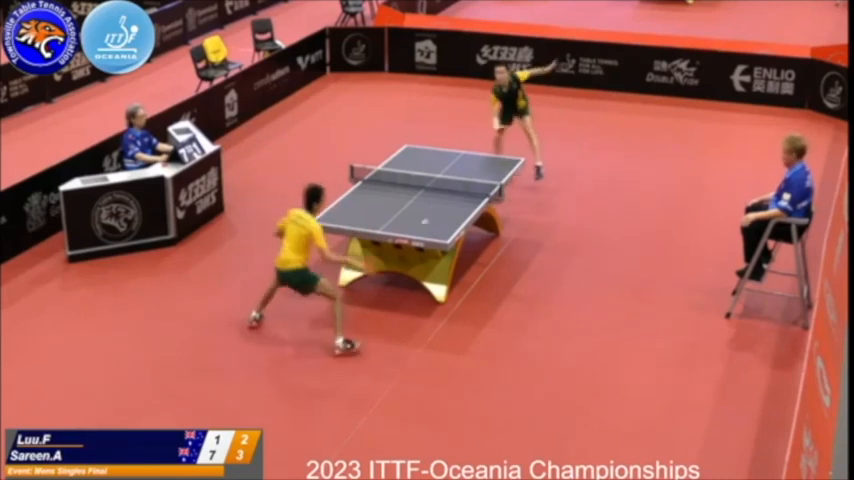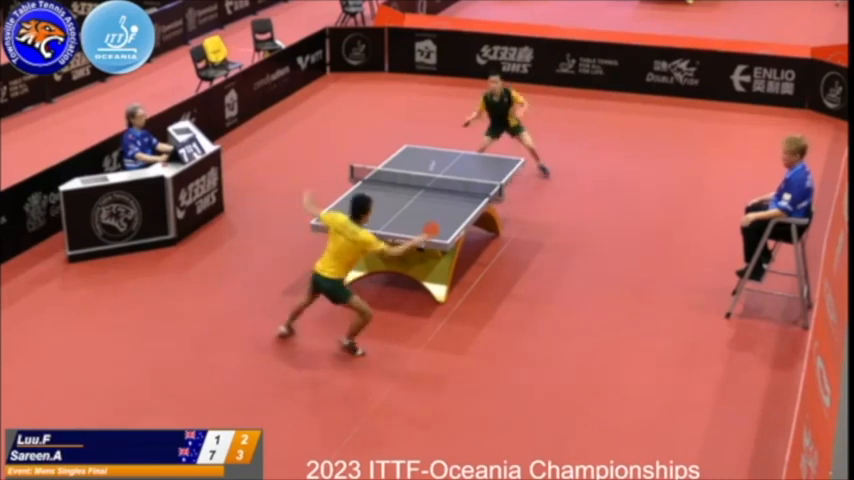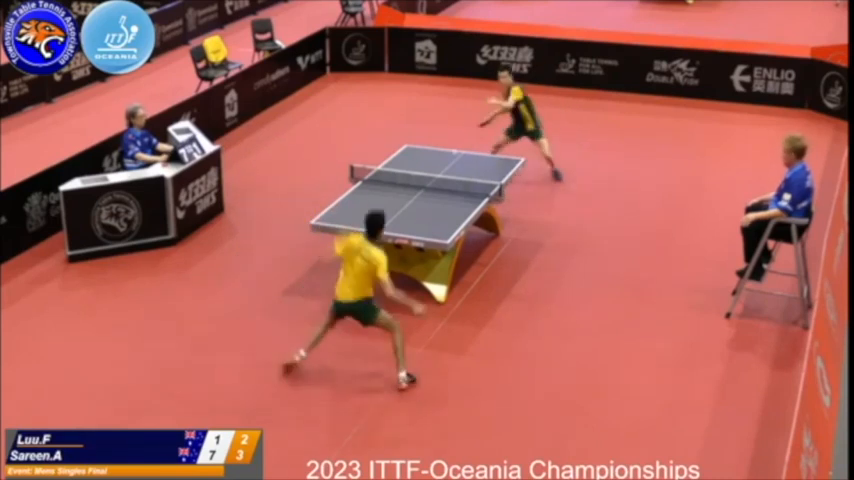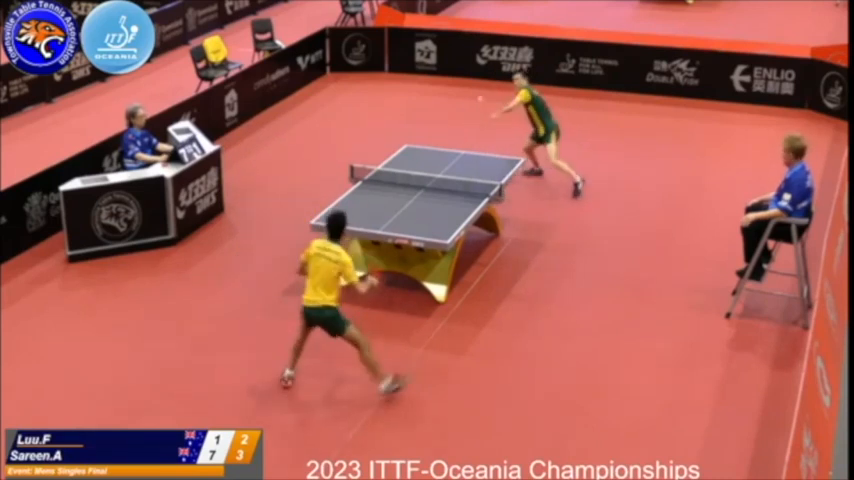
dt=0.3s
person 1, frame 1
left shoulder: (292, 213)
right shoulder: (314, 227)
left elbow: (278, 233)
right elbow: (328, 256)
right wrist: (352, 262)
left hip: (281, 267)
right hip: (297, 272)
left knee: (275, 284)
right knee: (337, 296)
left ankle: (256, 315)
right ankle: (340, 342)
person 1, frame 2
left shoulder: (337, 219)
right shoulder: (365, 237)
left elbow: (312, 211)
right elbow: (392, 252)
left wrist: (306, 200)
right wrist: (418, 240)
left hip: (318, 275)
right hip: (333, 283)
left knee: (308, 301)
right knee: (367, 314)
left ankle: (286, 328)
right ankle: (348, 342)
person 1, frame 3
left shoulder: (352, 240)
right shoulder: (379, 257)
right elbow: (389, 291)
right wrist: (412, 304)
left hip: (341, 301)
right hip: (361, 304)
left knee: (327, 326)
right knee: (396, 329)
left ankle: (299, 358)
right ankle: (402, 375)
person 1, frame 4
left shoulder: (314, 246)
right shoulder: (343, 258)
left elbow: (302, 270)
right elbow: (361, 289)
right wrist: (370, 281)
left hip: (308, 307)
right hip: (327, 310)
left knee: (303, 335)
right knee: (362, 344)
left ankle: (289, 374)
right ankle: (384, 383)
person 2, frame 1
left shoulder: (797, 178)
right shoulder: (799, 170)
left elbow: (784, 211)
right elbow: (781, 194)
left wrist: (755, 216)
right wrist: (760, 199)
right hip: (791, 214)
left knee: (750, 227)
right knee: (751, 209)
left ankle: (756, 267)
right ankle: (764, 257)
person 2, frame 2
left shoulder: (798, 178)
right shoulder: (798, 170)
left elbow: (784, 211)
right elbow: (781, 194)
left wrist: (755, 216)
right wrist: (760, 199)
right hip: (789, 213)
left knee: (750, 226)
right knee: (751, 209)
left ankle: (756, 267)
right ankle: (764, 256)
person 2, frame 3
left shoulder: (797, 178)
right shoulder: (799, 170)
left elbow: (784, 211)
right elbow: (781, 194)
left wrist: (755, 216)
right wrist: (760, 199)
right hip: (791, 213)
left knee: (750, 226)
right knee: (751, 209)
left ankle: (756, 267)
right ankle: (764, 256)
person 2, frame 4
left shoulder: (797, 178)
right shoulder: (798, 170)
left elbow: (784, 211)
right elbow: (781, 194)
left wrist: (755, 216)
right wrist: (760, 199)
right hip: (792, 214)
left knee: (750, 226)
right knee: (751, 209)
left ankle: (756, 268)
right ankle: (764, 257)
person 3, frame 1
left shoulder: (516, 77)
right shoulder: (496, 91)
left elbow: (531, 72)
right elbow: (496, 113)
left wrist: (548, 68)
right wrist: (496, 125)
left hip: (521, 106)
right hip: (506, 110)
left knee: (529, 132)
right knee: (498, 136)
left ankle: (538, 164)
person 3, frame 2
left shoulder: (509, 93)
right shoulder: (486, 97)
left elbow: (525, 104)
right elbow: (479, 112)
left wrist: (520, 112)
right wrist: (471, 118)
left hip: (512, 123)
right hip: (496, 124)
left knee: (530, 146)
right knee: (482, 148)
left ankle: (539, 164)
person 3, frame 3
left shoulder: (516, 89)
right shoulder: (508, 91)
left elbow: (509, 106)
left wrist: (496, 101)
right wrist: (492, 115)
left hip: (532, 126)
right hip: (519, 125)
left knee: (546, 154)
right knee: (497, 146)
left ankle: (554, 168)
person 3, frame 4
left shoulder: (525, 92)
right shoulder: (531, 92)
left elbow: (512, 106)
left wrist: (499, 113)
left hip: (549, 129)
right hip: (542, 129)
left knee: (553, 161)
right knee: (527, 149)
left ankle: (577, 180)
right ankle: (537, 168)
